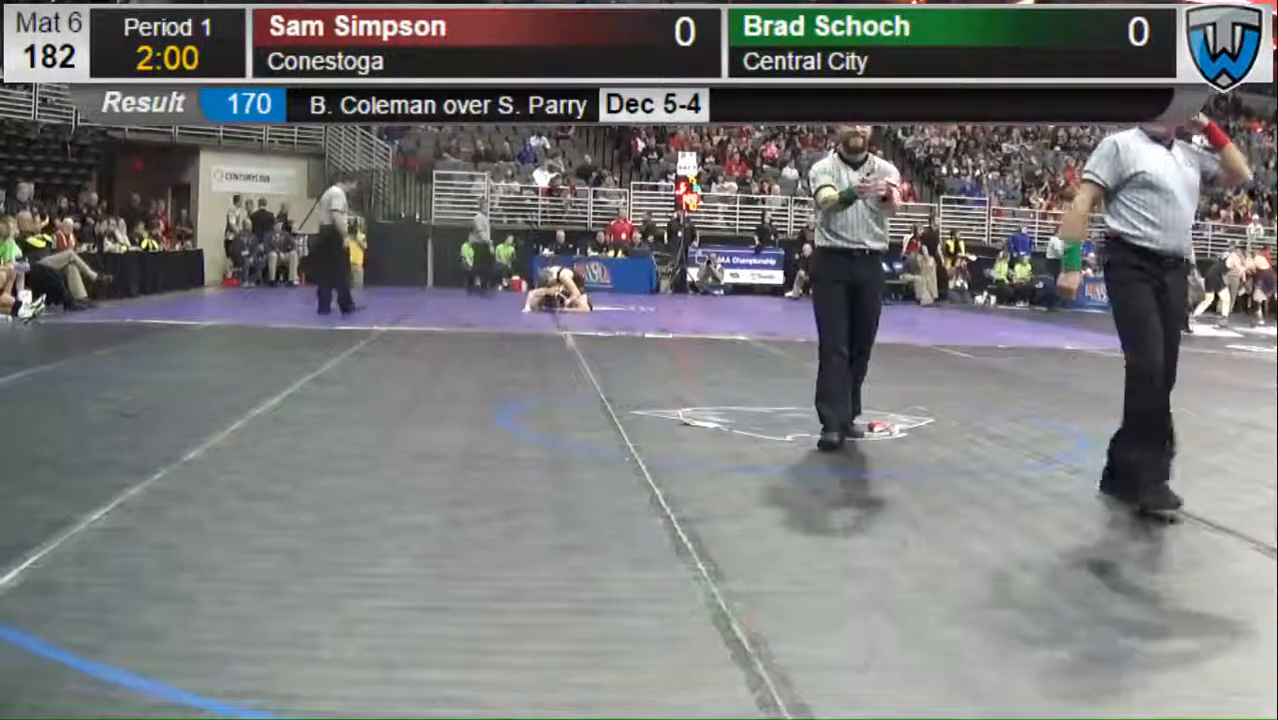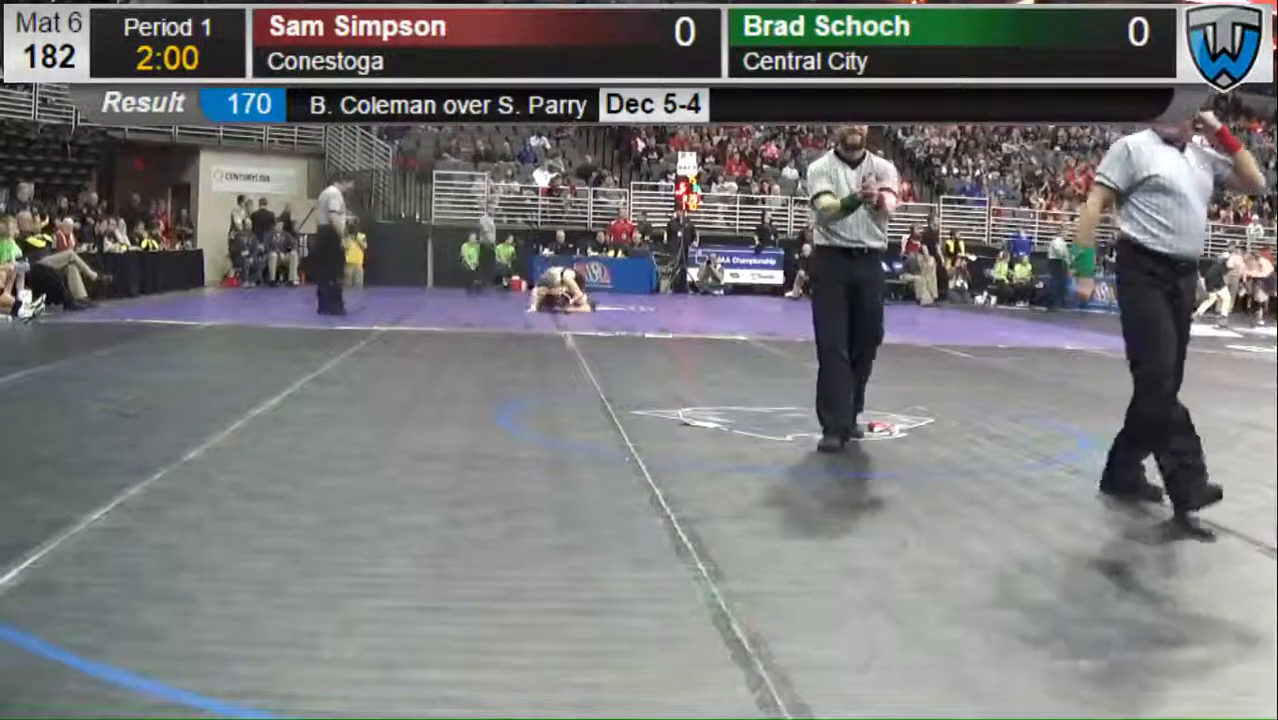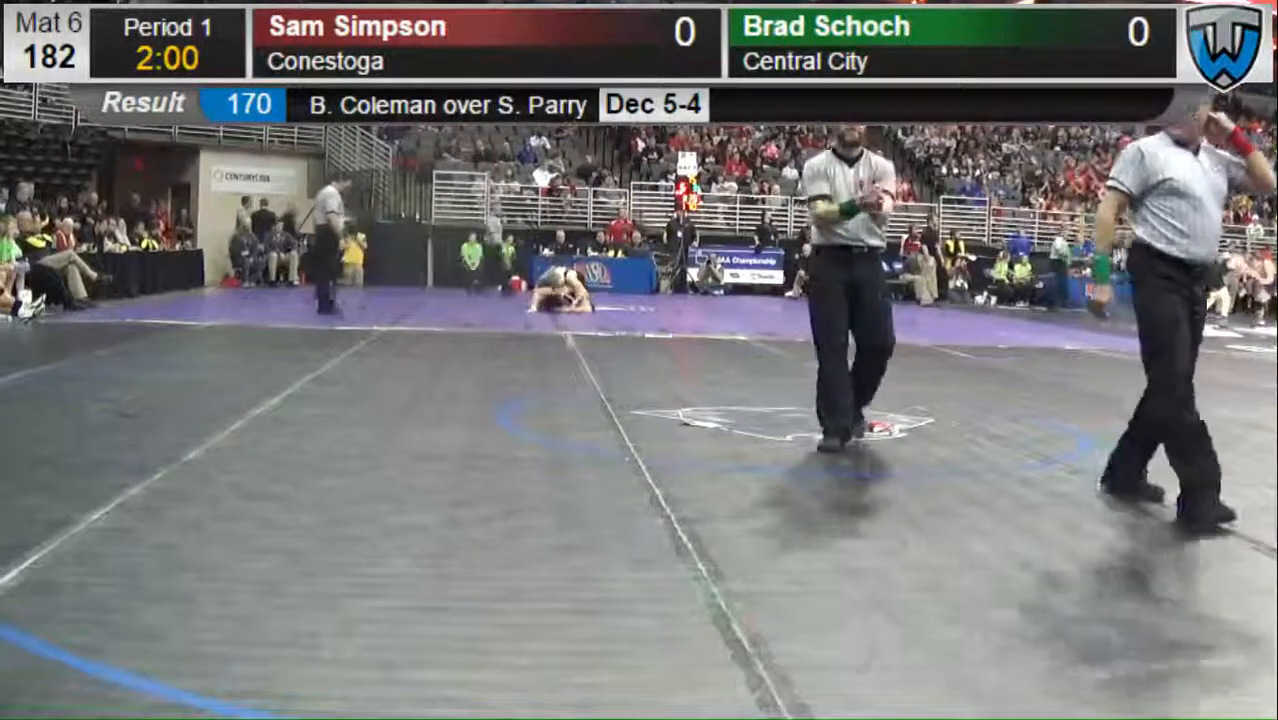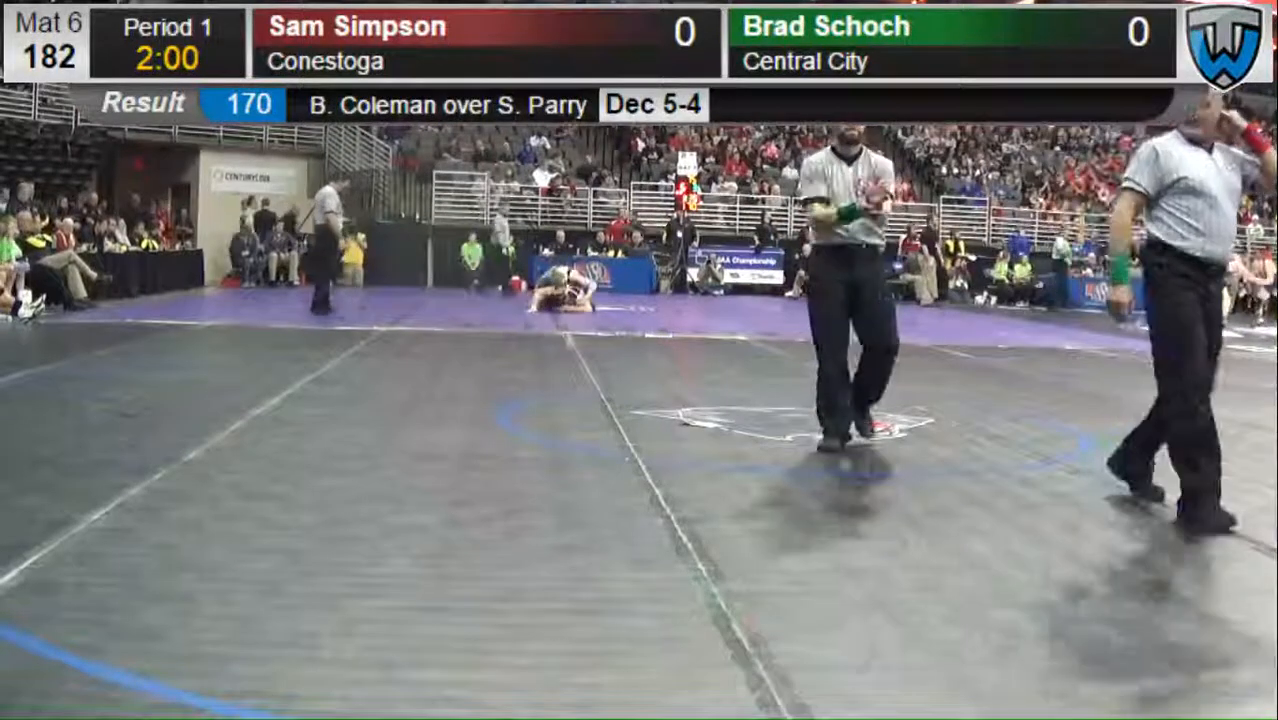
dt=0.1s
person 1, frame 1
left shoulder: (1191, 155)
right shoulder: (1120, 145)
left elbow: (1241, 177)
right elbow: (1082, 203)
left wrist: (1210, 129)
right wrist: (1072, 262)
left hip: (1174, 271)
right hip: (1132, 266)
left knee: (1160, 376)
right knee: (1148, 368)
left ankle: (1125, 471)
right ankle: (1147, 474)
person 1, frame 2
left shoulder: (1204, 156)
right shoulder: (1132, 148)
left elbow: (1254, 183)
right elbow: (1093, 207)
left wrist: (1222, 134)
right wrist: (1086, 268)
left hip: (1184, 275)
right hip: (1143, 271)
left knee: (1160, 382)
right knee: (1158, 377)
left ankle: (1123, 471)
right ankle: (1187, 487)
person 1, frame 3
left shoulder: (1218, 159)
right shoulder: (1145, 151)
right elbow: (1108, 211)
left wrist: (1236, 135)
right wrist: (1102, 275)
left hip: (1197, 278)
right hip: (1158, 275)
left knee: (1170, 385)
right knee: (1174, 385)
left ankle: (1125, 469)
right ankle: (1199, 496)
person 1, frame 4
left shoulder: (1232, 158)
right shoulder: (1159, 150)
right elbow: (1123, 212)
right wrist: (1119, 277)
left hip: (1212, 278)
right hip: (1173, 274)
left knee: (1187, 386)
right knee: (1188, 387)
left ankle: (1132, 459)
right ankle: (1199, 498)
person 2, frame 1
left shoulder: (884, 170)
right shoulder: (823, 168)
left elbow: (892, 204)
right elbow: (826, 200)
left wrist: (886, 194)
right wrist: (851, 193)
left hip: (870, 264)
right hip: (831, 262)
left knee: (860, 347)
right knee: (833, 346)
left ankle: (846, 416)
right ankle: (832, 424)
person 2, frame 2
left shoulder: (883, 168)
right shoulder: (820, 168)
left elbow: (888, 211)
right elbow: (824, 209)
left wrist: (878, 202)
right wrist: (856, 199)
left hip: (869, 264)
right hip: (830, 262)
left knee: (866, 344)
right knee: (833, 348)
left ankle: (848, 413)
right ankle: (835, 426)
person 2, frame 3
left shoulder: (881, 166)
right shoulder: (817, 166)
left elbow: (885, 213)
right elbow: (820, 214)
left wrist: (875, 206)
right wrist: (854, 205)
left hip: (869, 262)
right hip: (830, 262)
left knee: (880, 343)
right knee: (831, 348)
left ankle: (854, 407)
right ankle: (835, 426)
person 2, frame 4
left shoulder: (881, 165)
right shoulder: (815, 164)
left elbow: (883, 216)
right elbow: (817, 217)
left wrist: (876, 206)
right wrist: (855, 210)
left hip: (870, 261)
right hip: (829, 262)
left knee: (884, 343)
right knee: (831, 349)
left ankle: (860, 405)
right ankle: (835, 427)
